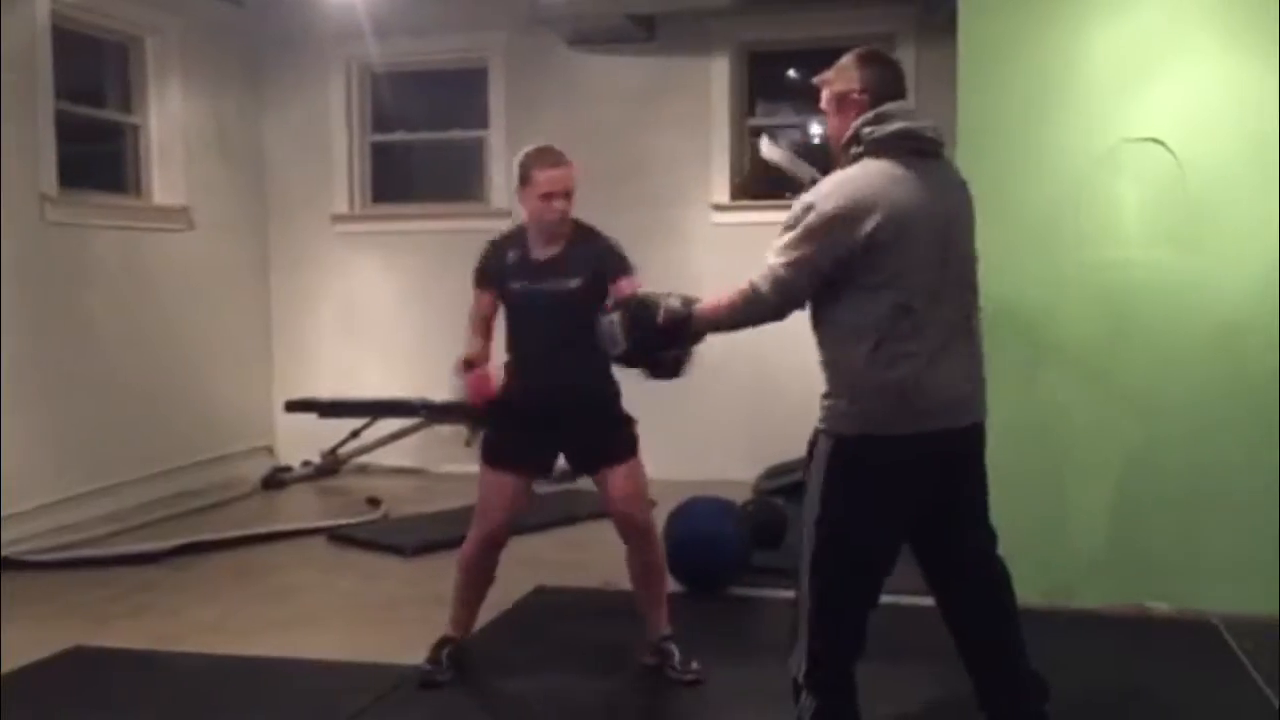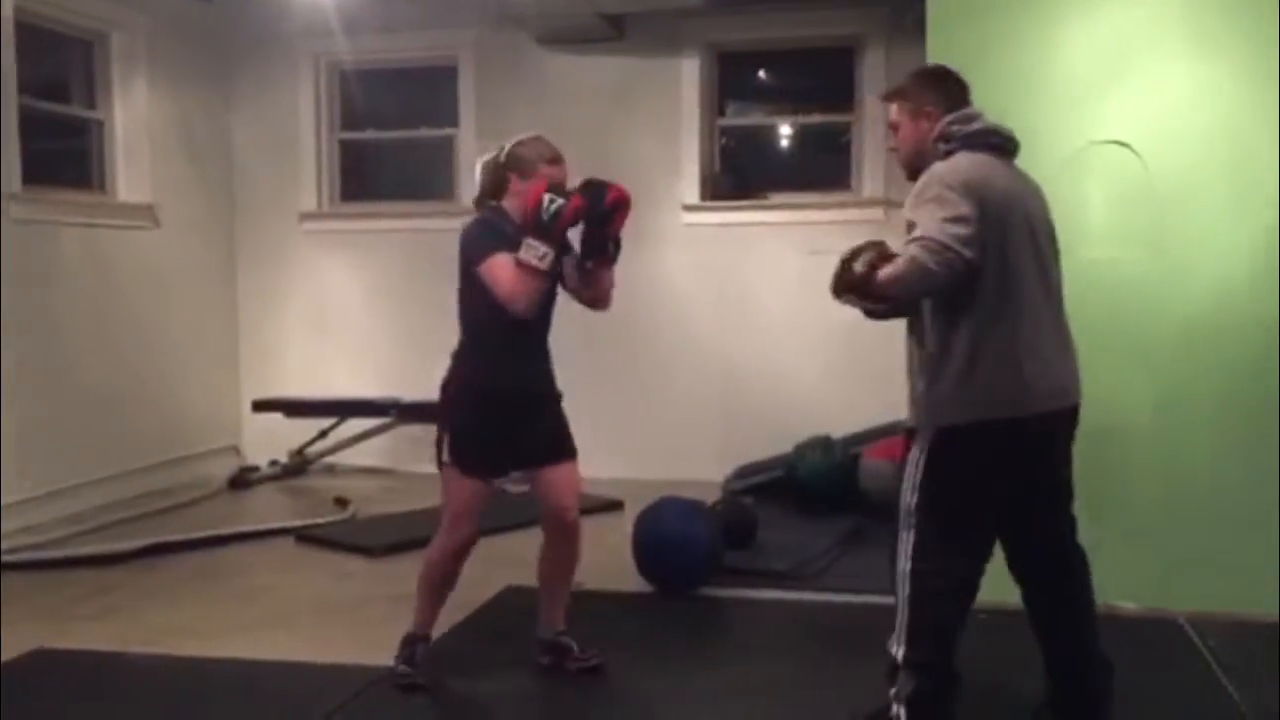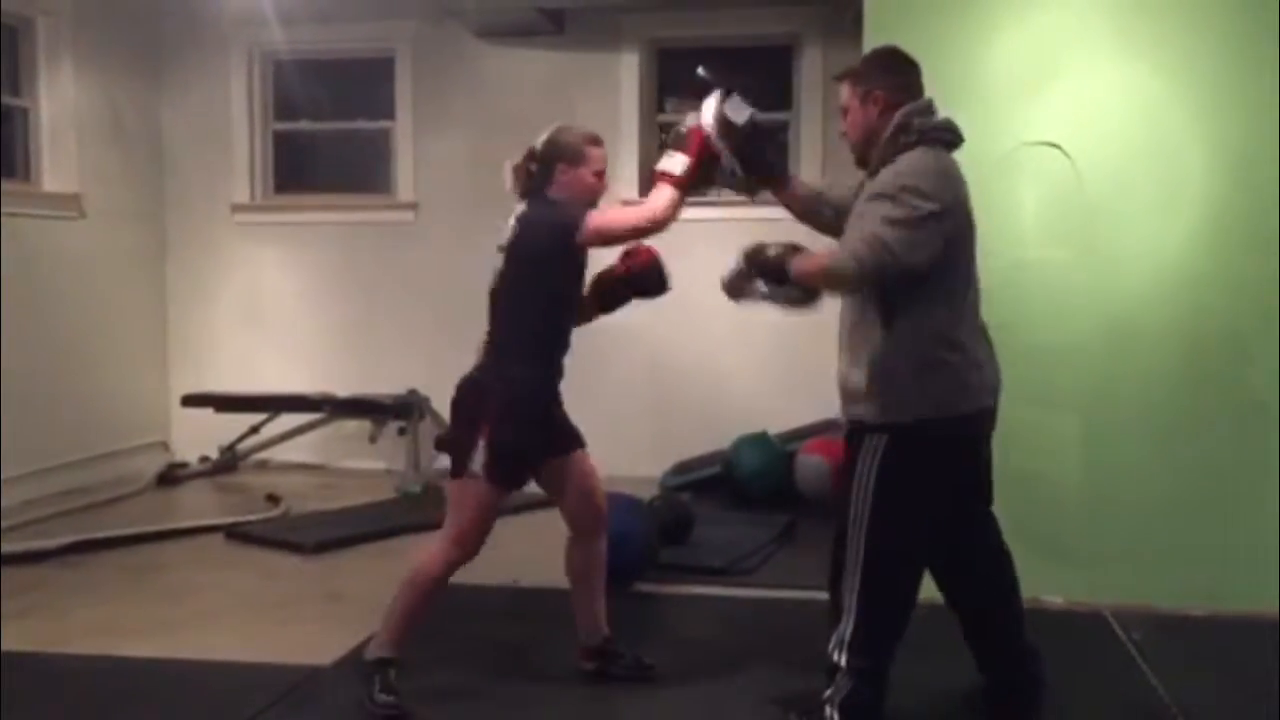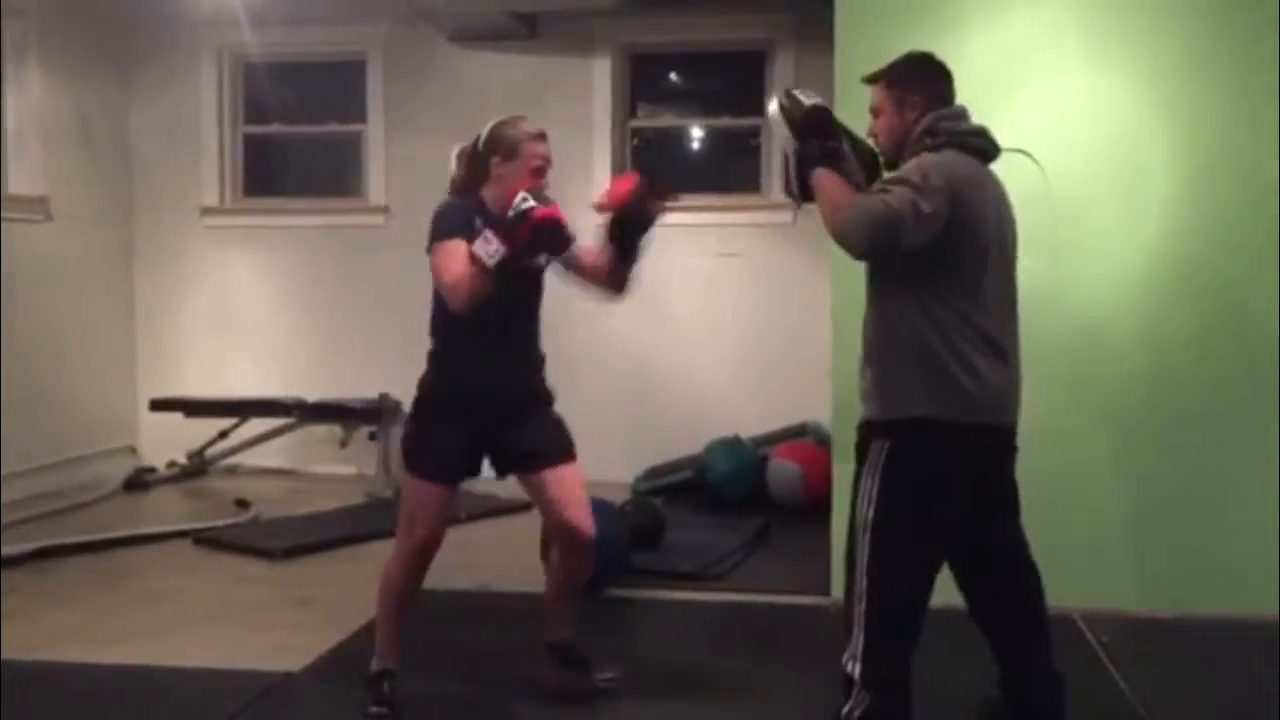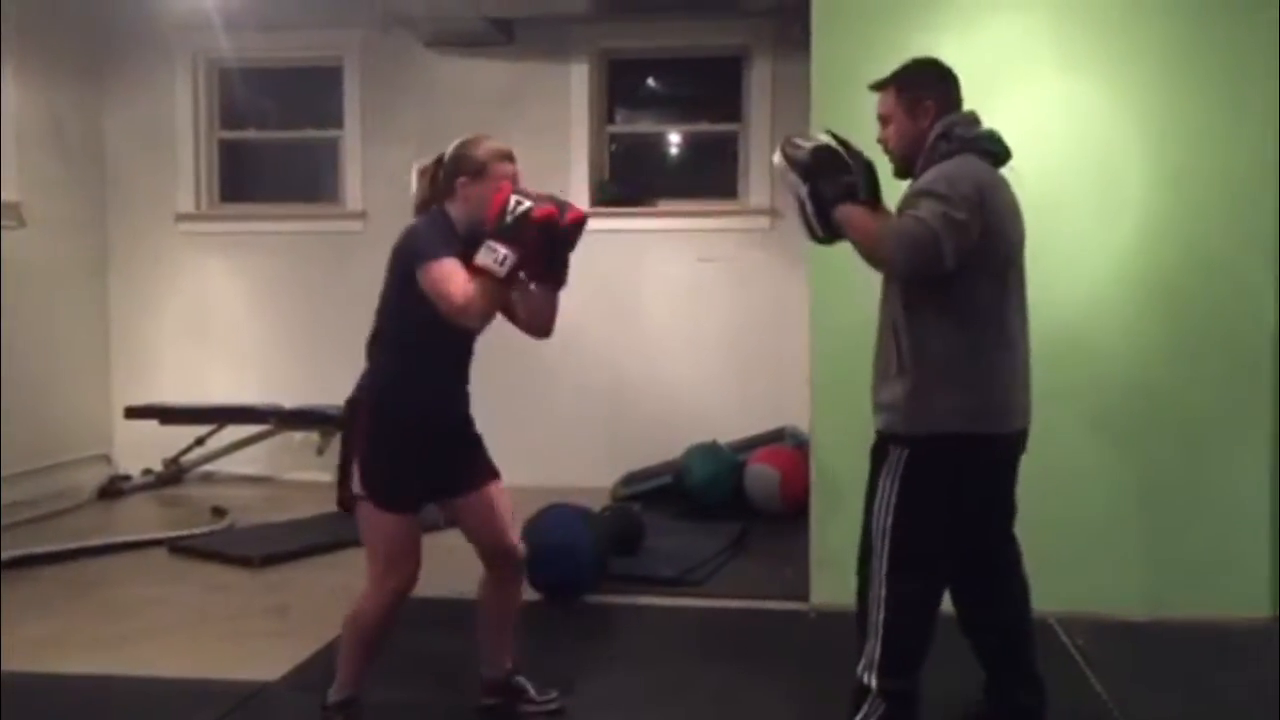
dt=1s
person 1, frame 1
left shoulder: (849, 192)
right shoulder: (948, 182)
left elbow: (772, 293)
left wrist: (687, 320)
left hip: (874, 429)
right hip: (956, 420)
left knee: (834, 588)
right knee: (972, 574)
person 1, frame 2
left shoulder: (948, 178)
right shoulder: (1018, 181)
left elbow: (931, 267)
left wrist: (872, 280)
right wrist: (895, 284)
left hip: (971, 412)
right hip: (1046, 403)
left knee: (932, 565)
right knee: (1051, 556)
person 1, frame 3
left shoulder: (914, 176)
right shoulder: (921, 169)
left elbow: (859, 264)
right elbow: (842, 216)
left wrist: (785, 266)
right wrist: (769, 174)
left hip: (908, 412)
right hip: (955, 404)
left knee: (872, 564)
right knee: (971, 548)
person 1, frame 4
left shoulder: (935, 173)
right shoulder: (974, 176)
left elbow: (863, 231)
right elbow: (896, 233)
left wrist: (820, 168)
right wrist: (856, 177)
left hip: (922, 416)
right hip: (982, 413)
left knee: (884, 578)
right knee: (998, 565)
person 1, frame 5
left shoulder: (954, 180)
right shoulder: (978, 179)
left elbow: (905, 253)
right elbow: (922, 257)
left wrist: (839, 203)
right wrist: (860, 202)
left hip: (935, 426)
right hip: (987, 422)
left knee: (896, 590)
right knee: (988, 572)
person 2, frame 1
left shoulder: (595, 248)
right shoulder: (499, 257)
right elbow: (479, 330)
right wrist: (474, 370)
left hip: (594, 405)
right hip: (524, 408)
left knee: (639, 524)
right knee: (488, 532)
left ankle: (659, 641)
right ankle: (453, 641)
person 2, frame 2
left shoulder: (548, 233)
right shoulder: (483, 233)
left elbow: (598, 298)
right elbow: (519, 300)
right wrist: (542, 237)
left hip: (535, 395)
right hip: (478, 396)
left knee: (565, 518)
right knee: (460, 532)
left ankle: (552, 637)
right ankle: (417, 638)
person 2, frame 3
left shoulder: (553, 223)
right shoulder: (551, 219)
left elbow: (566, 307)
right elbow: (648, 219)
left wrist: (613, 288)
right wrist: (682, 161)
left hip: (534, 399)
right hip: (500, 401)
left knee: (591, 516)
right knee: (459, 544)
left ankle: (596, 646)
right ankle: (381, 658)
person 2, frame 4
left shoulder: (536, 224)
right shoulder: (455, 217)
left elbow: (612, 278)
right elbow: (459, 295)
left wrist: (628, 226)
right wrist: (505, 236)
left hip: (523, 401)
right hip: (451, 402)
left knee: (577, 532)
right knee: (416, 546)
left ankle: (563, 643)
right ankle: (383, 672)
person 2, frame 5
left shoulder: (481, 242)
right shoulder: (424, 239)
left elbow: (538, 326)
right elbow: (469, 311)
left wrist: (550, 259)
right wrist: (508, 246)
left hip: (447, 424)
right hip: (388, 426)
left knee: (507, 554)
right knee: (393, 582)
